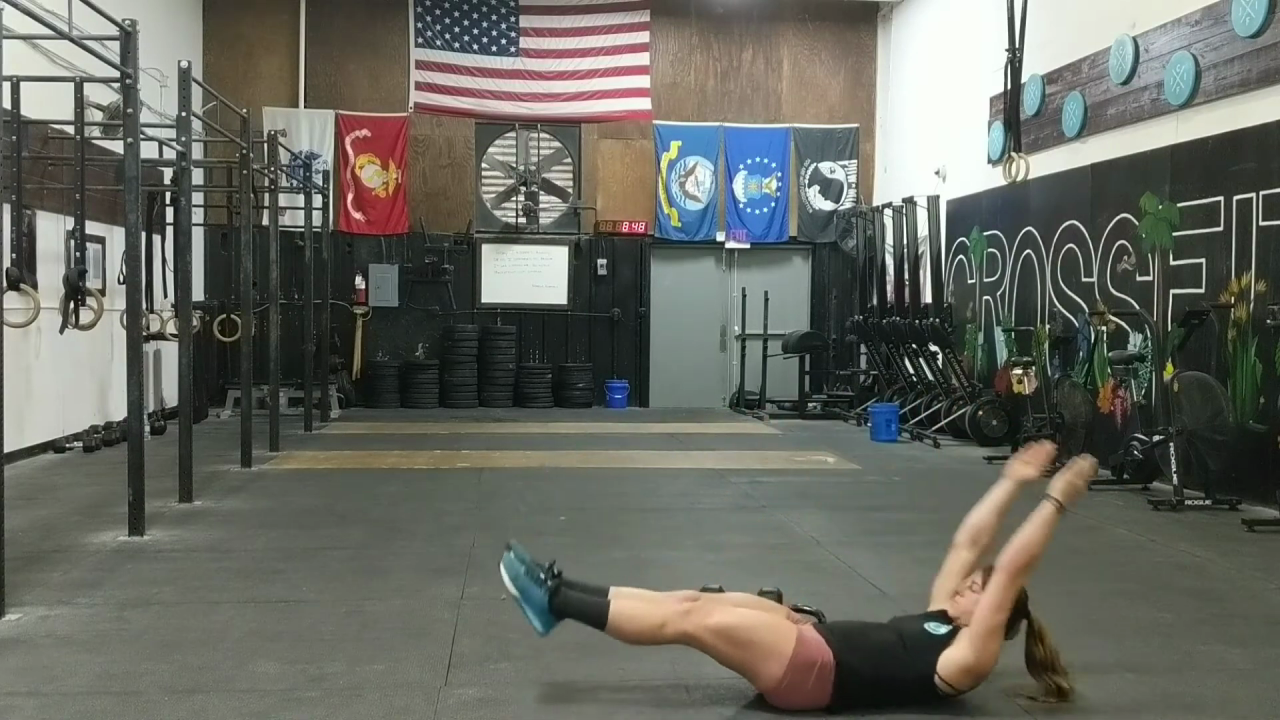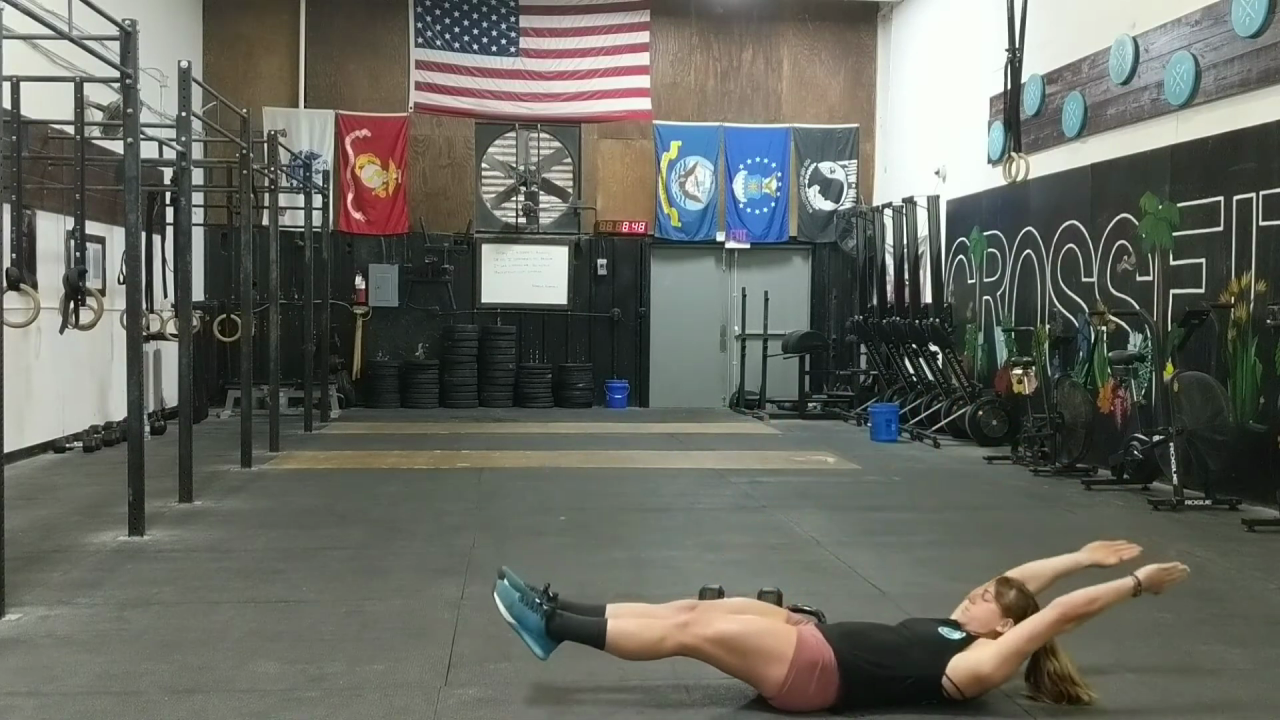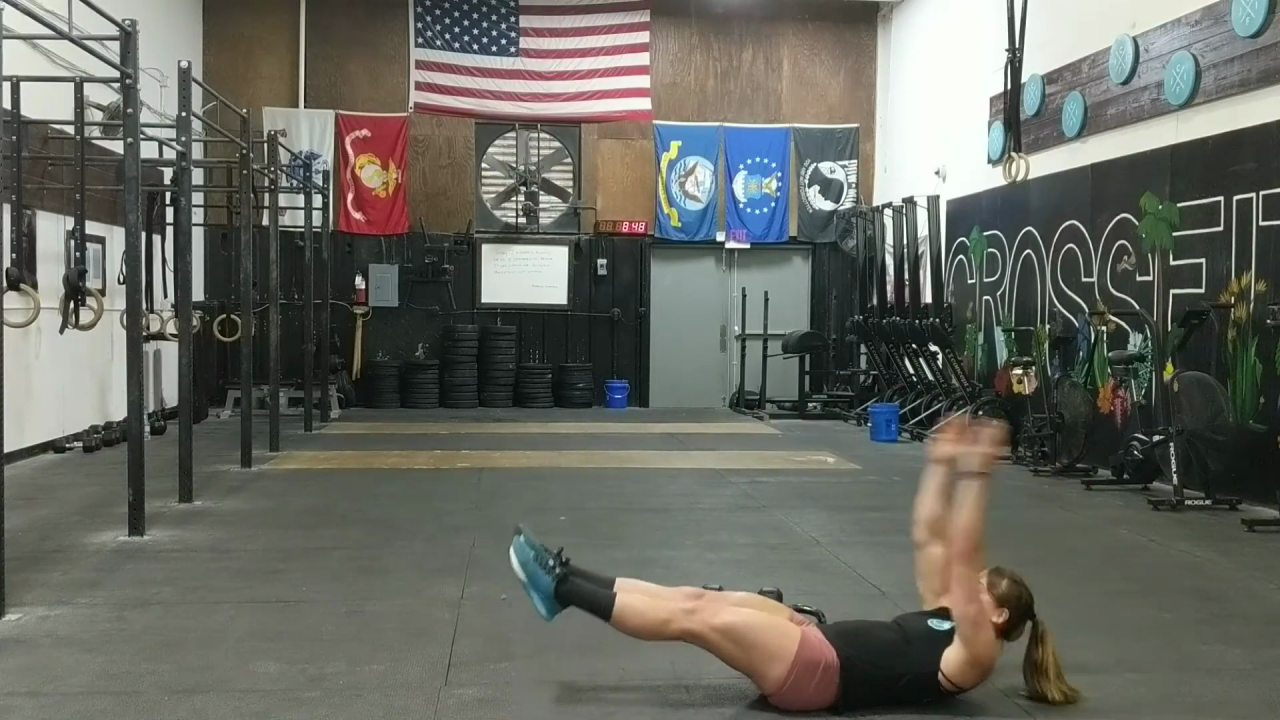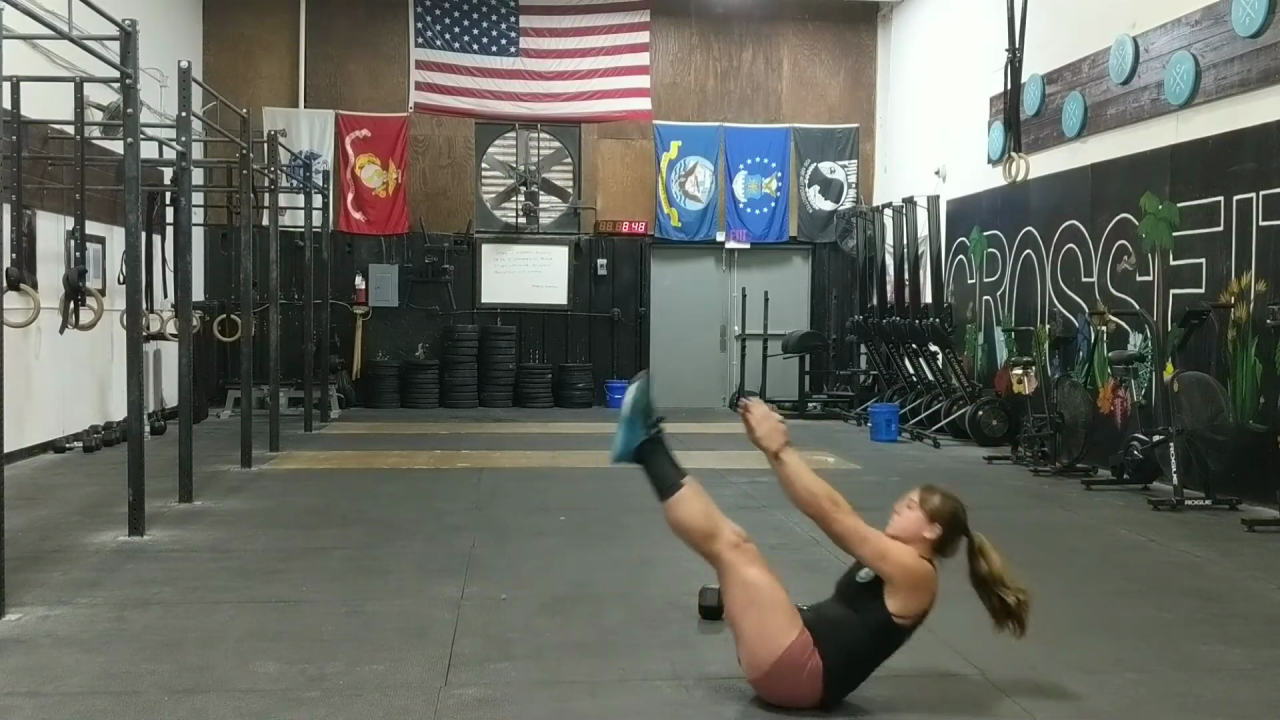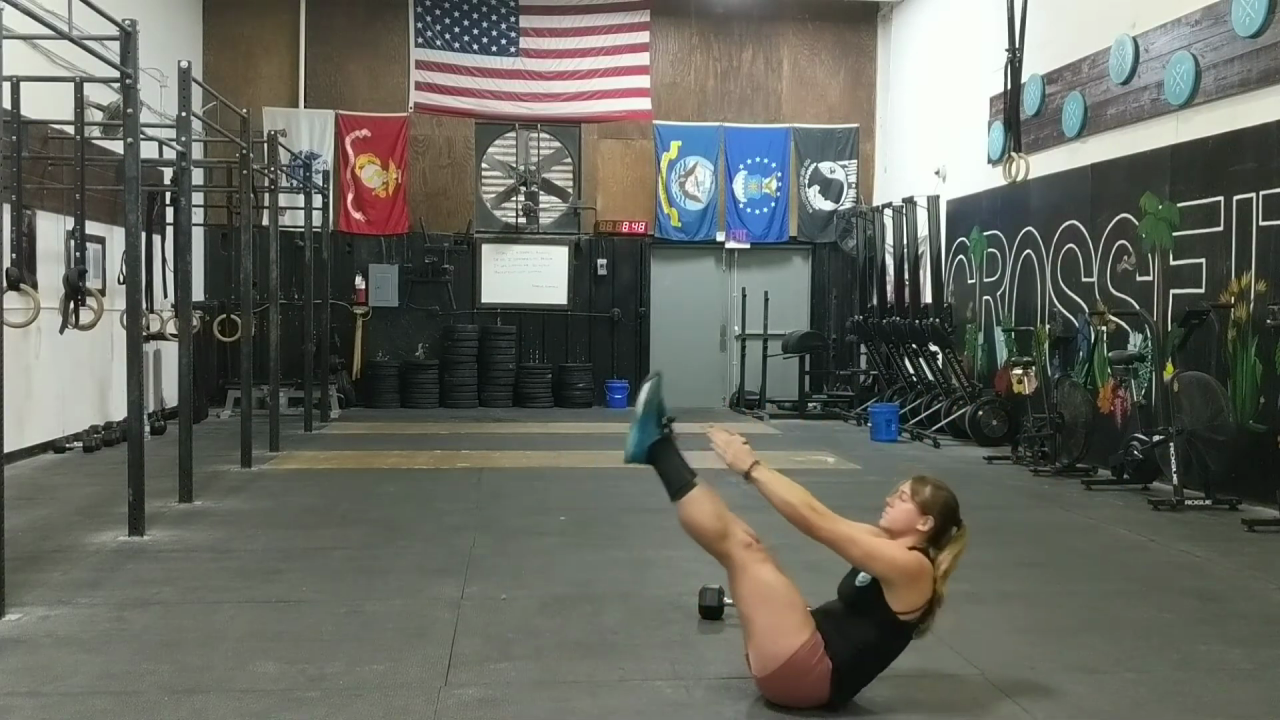
dt=0.3s
person 1, frame 1
left shoulder: (971, 659)
right shoulder: (943, 620)
left elbow: (1007, 576)
right elbow: (967, 544)
left wrist: (1053, 502)
right wrist: (1012, 477)
left hip: (813, 673)
right hip: (807, 646)
left knee: (683, 617)
right knee: (689, 602)
left ankle: (555, 601)
right ankle: (556, 590)
person 1, frame 2
right shoulder: (958, 634)
left elbow: (1052, 613)
right elbow: (1018, 578)
left wrist: (1135, 582)
right wrist: (1085, 555)
right hip: (813, 639)
left knee: (687, 629)
right knee: (693, 611)
left ankle: (557, 625)
right ankle: (558, 614)
person 1, frame 3
left shoulder: (976, 652)
right shoulder: (947, 615)
left elbow: (960, 553)
right elbow: (933, 540)
left wrist: (976, 478)
right wrist: (942, 466)
left hip: (817, 675)
right hip: (813, 647)
left knee: (687, 615)
right knee: (692, 600)
left ankle: (562, 588)
right ankle: (564, 580)
person 1, frame 4
left shoulder: (913, 572)
right shoulder: (891, 557)
left elbow: (833, 514)
right elbow: (829, 515)
left wrist: (777, 450)
right wrist: (771, 446)
left hip: (800, 675)
right hip: (799, 660)
left knee: (731, 547)
right knee: (732, 544)
left ankle: (647, 447)
right ankle: (646, 447)
person 1, frame 5
left shoulder: (912, 567)
right shoulder: (892, 552)
left elbow: (816, 520)
right elbow: (821, 521)
left wrist: (750, 467)
right wrist: (752, 465)
left hip: (807, 674)
right hip: (799, 662)
left knee: (741, 545)
right knee: (739, 540)
left ankle: (660, 447)
right ankle: (658, 447)
